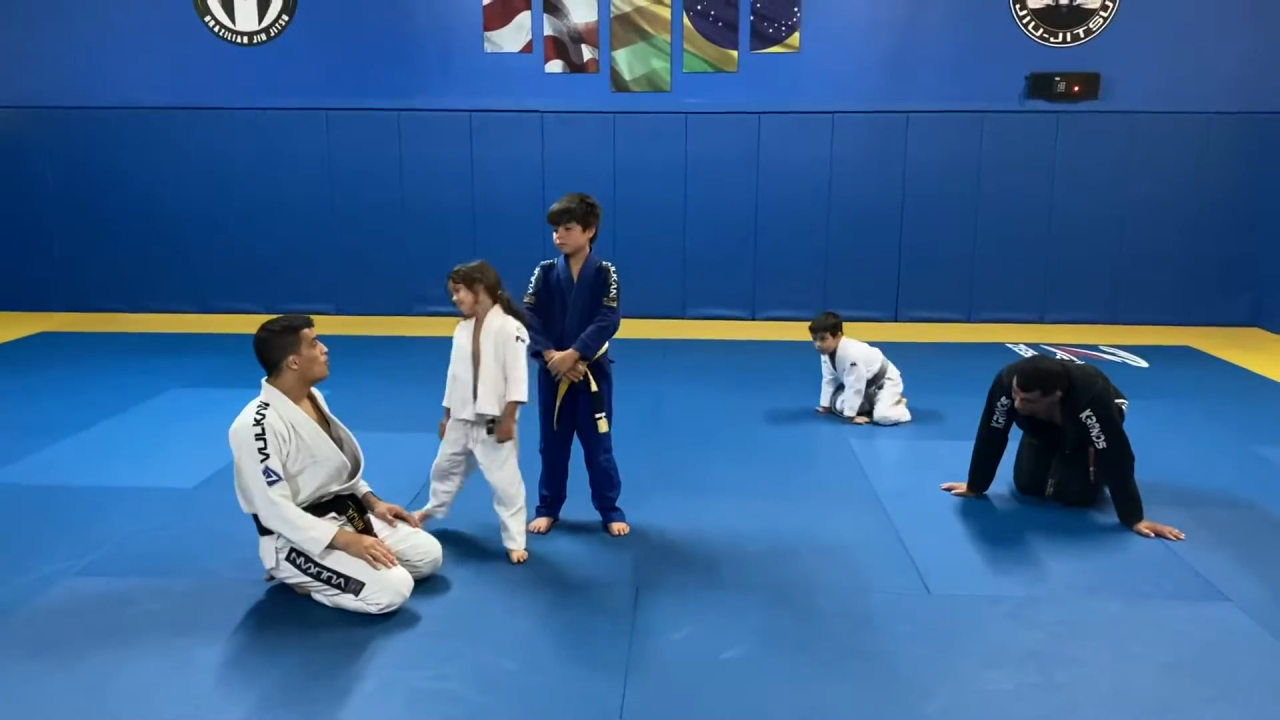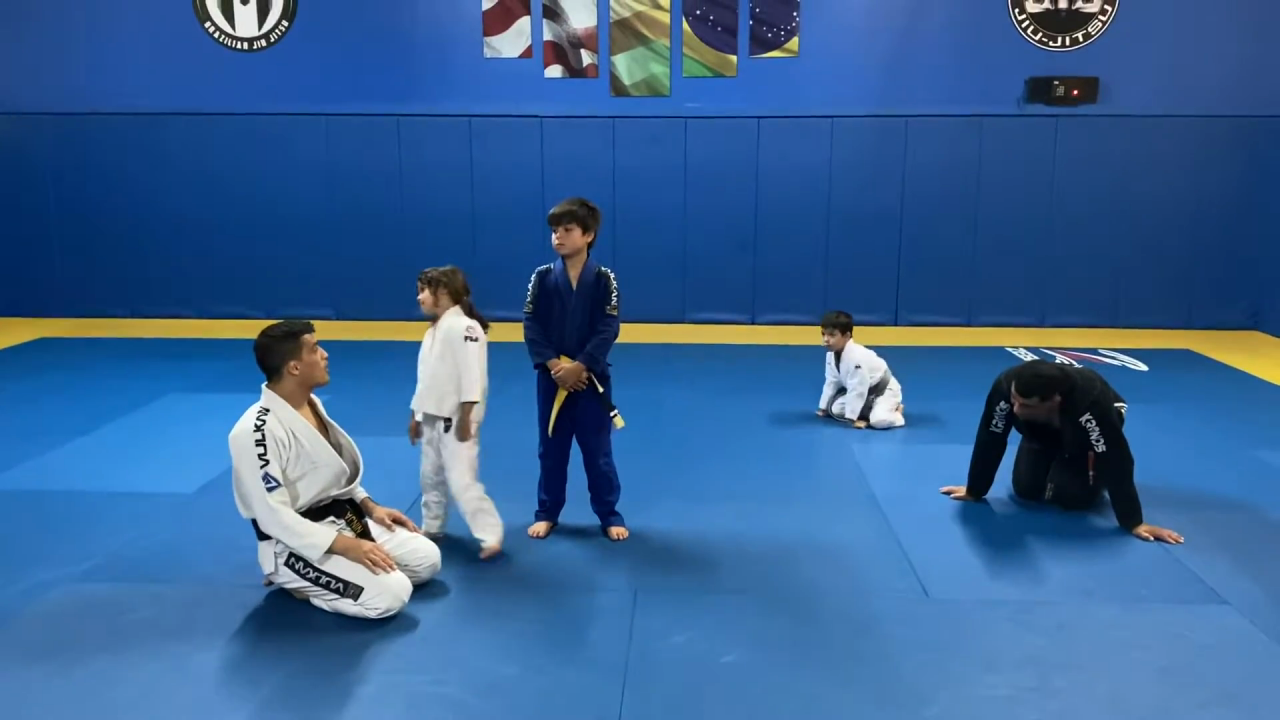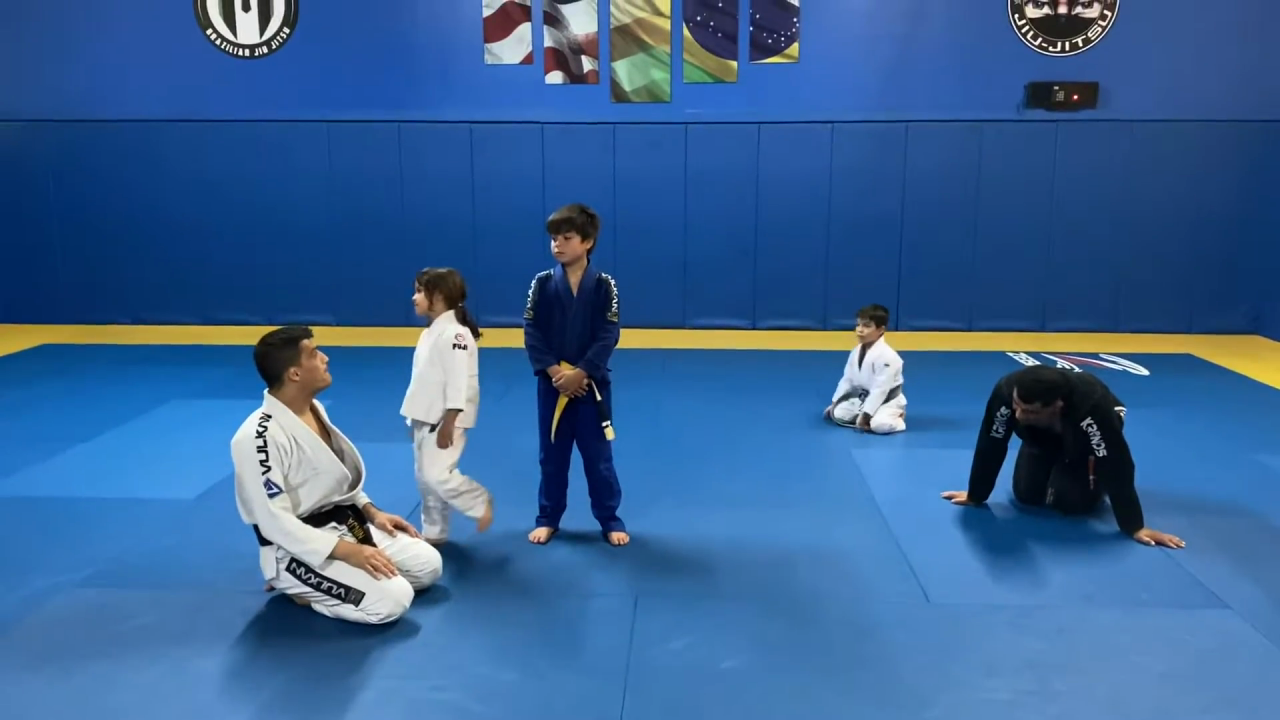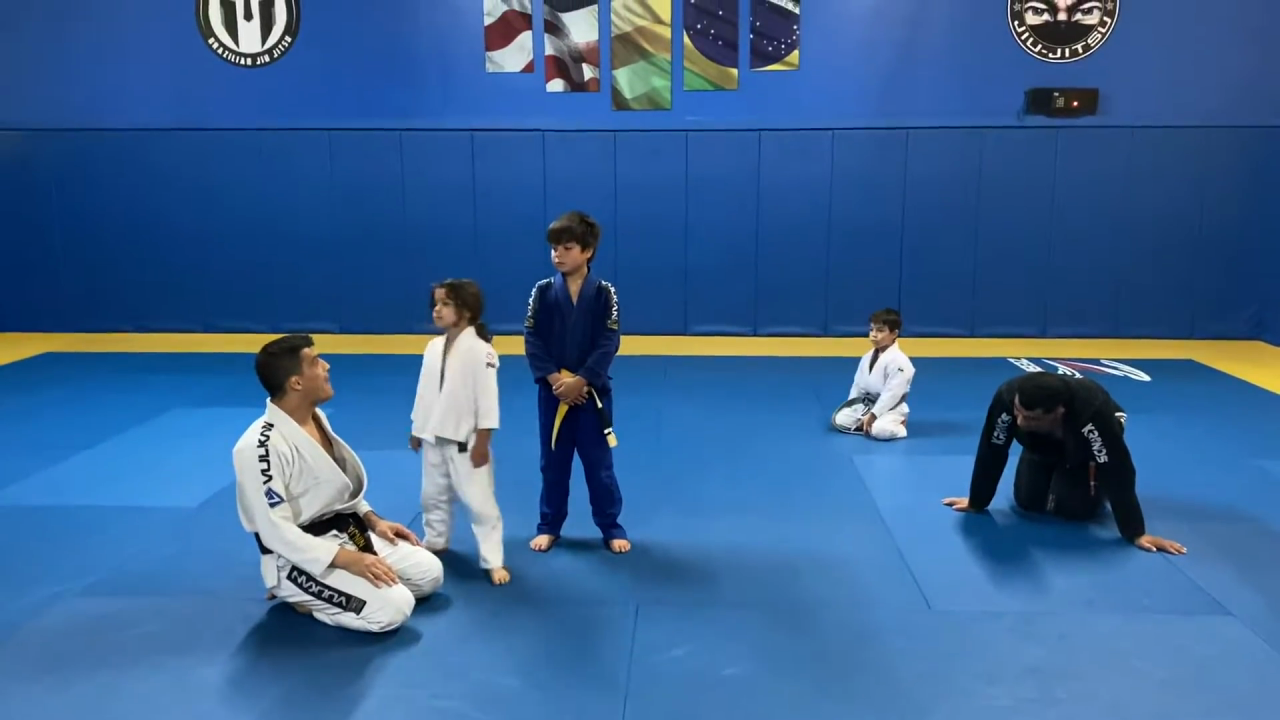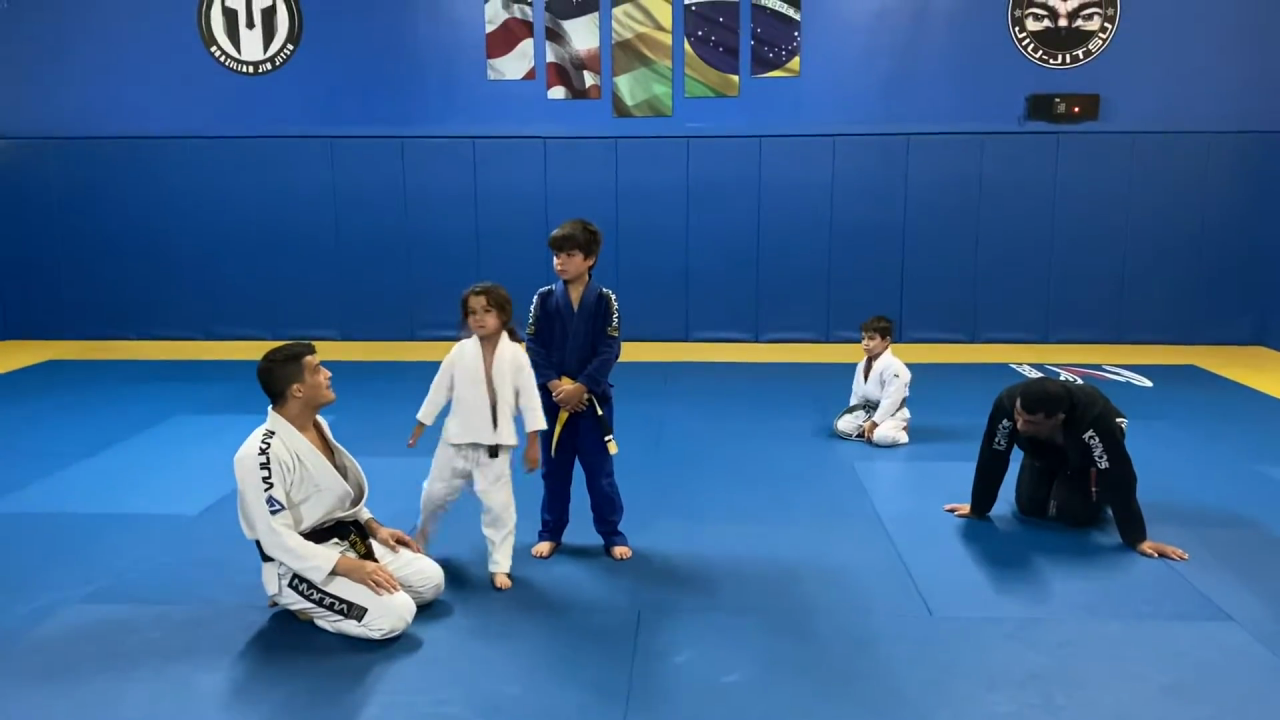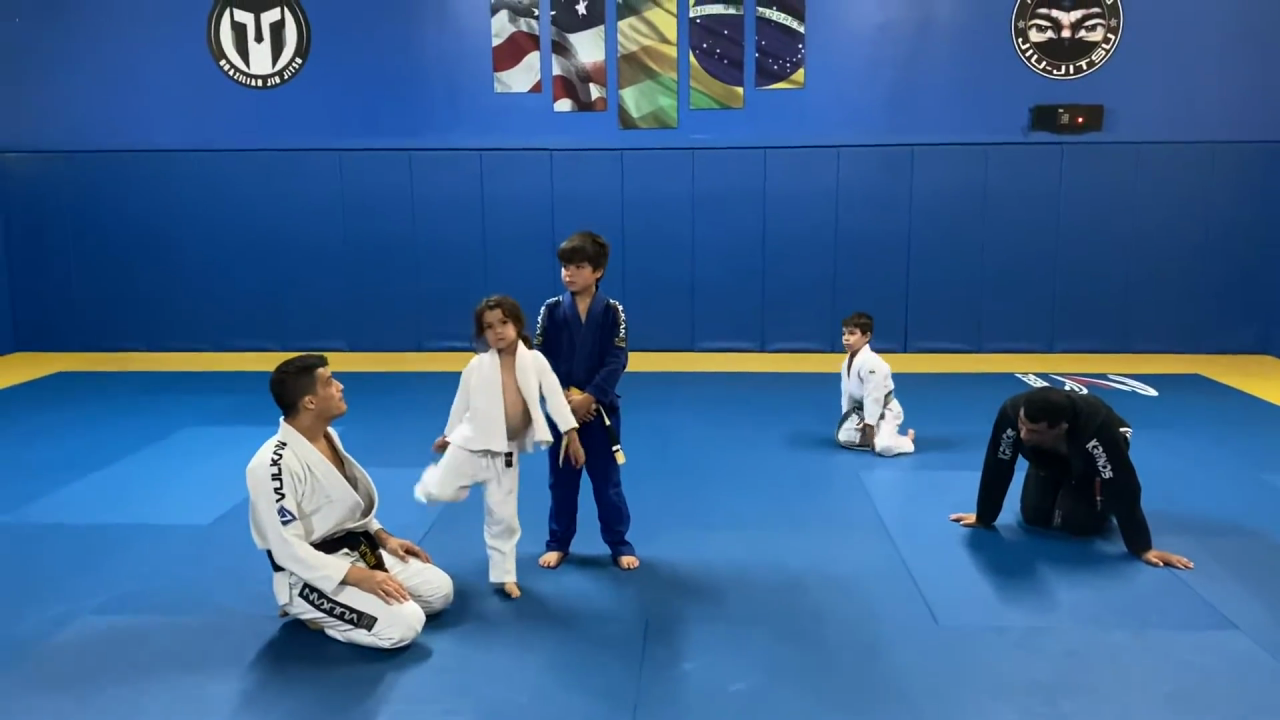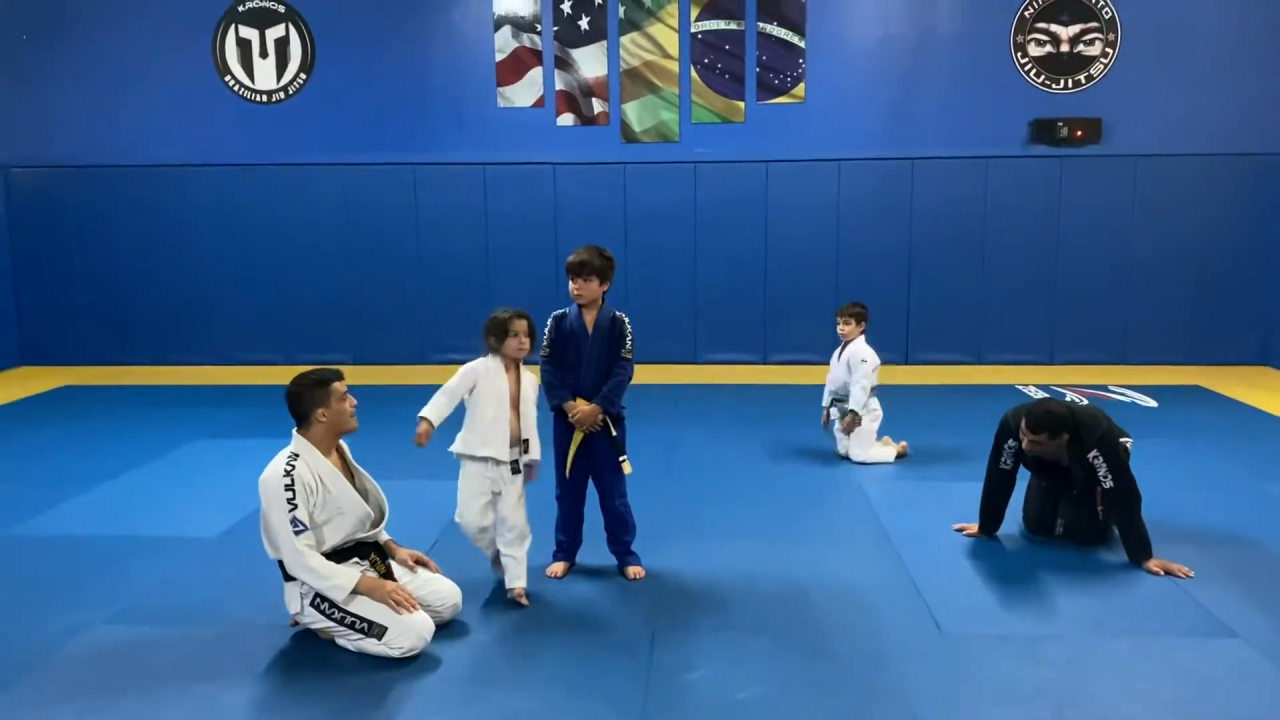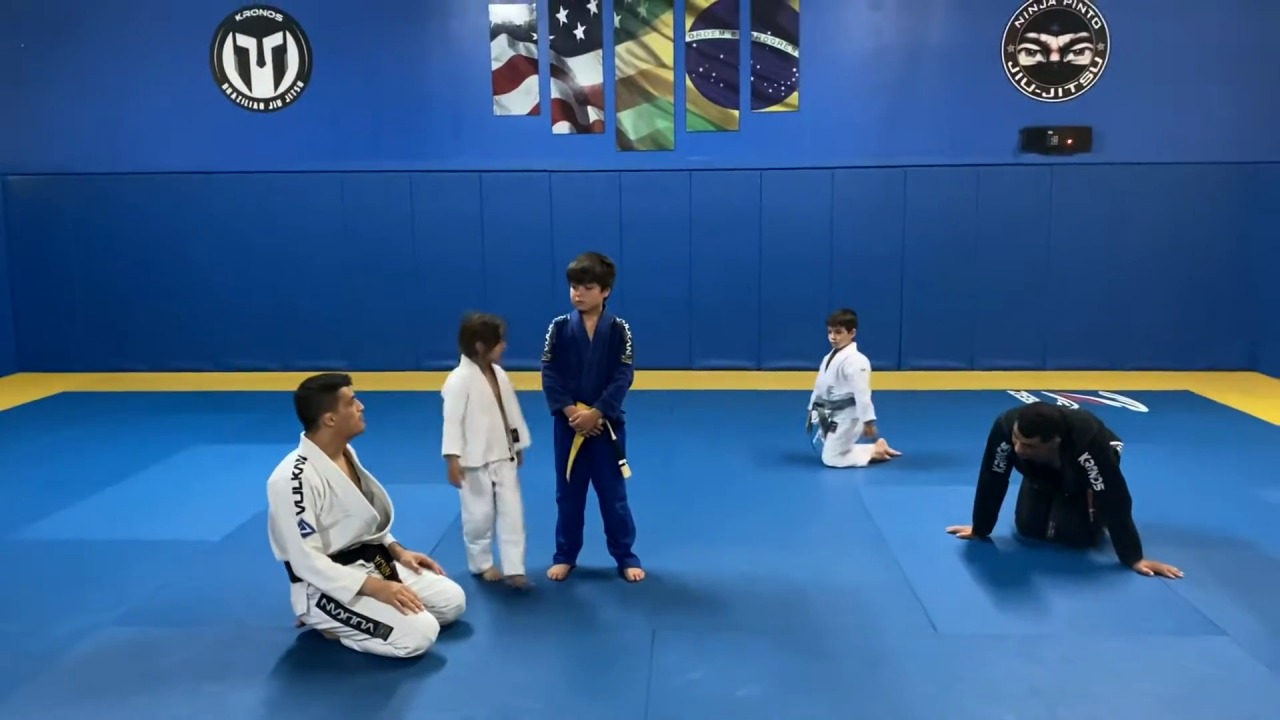
dt=0.3s
person 1, frame 1
left shoulder: (604, 273)
right shoulder: (545, 272)
left elbow: (606, 322)
right elbow: (530, 316)
left wrist: (573, 355)
right wrist: (550, 355)
left hip: (592, 371)
right hip: (552, 372)
left knee: (598, 445)
right knee: (552, 444)
left ankle: (610, 510)
right ankle: (548, 508)
person 1, frame 2
left shoulder: (603, 279)
right shoulder: (542, 278)
left elbow: (607, 330)
right elbow: (532, 327)
left wrist: (579, 367)
right wrist: (554, 364)
left hip: (591, 376)
right hip: (552, 377)
left knee: (597, 449)
right knee: (551, 449)
left ankle: (609, 514)
right ankle: (547, 512)
person 1, frame 3
left shoulder: (604, 285)
right shoulder: (542, 284)
left elbow: (607, 337)
right elbow: (532, 333)
left wrist: (580, 373)
right wrist: (554, 371)
left hip: (592, 382)
right hip: (552, 383)
left knee: (598, 455)
right knee: (552, 455)
left ankle: (610, 519)
right ankle: (548, 518)
person 1, frame 4
left shoulder: (603, 293)
right shoulder: (542, 292)
left elbow: (607, 345)
right elbow: (533, 341)
left wrist: (580, 381)
right wrist: (555, 379)
left hip: (593, 391)
right hip: (553, 391)
left knee: (599, 463)
right knee: (553, 462)
left ankle: (611, 527)
right ankle: (549, 526)
person 1, frame 5
left shoulder: (605, 300)
right shoulder: (544, 299)
left elbow: (608, 351)
right elbow: (533, 348)
left wrist: (580, 388)
right wrist: (555, 386)
left hip: (593, 398)
right hip: (553, 397)
left knee: (600, 470)
right knee: (554, 469)
left ankle: (612, 534)
right ankle: (550, 533)
person 1, frame 6
left shoulder: (612, 311)
right shoulder: (551, 310)
left elbow: (616, 362)
right elbow: (541, 358)
left wrist: (588, 398)
right wrist: (564, 397)
left hip: (600, 408)
left knee: (606, 479)
right knee: (562, 480)
left ankle: (620, 544)
right ankle: (558, 543)
person 1, frame 7
left shoulder: (618, 323)
right shoulder: (557, 322)
left elbow: (622, 373)
right elbow: (548, 370)
left wrist: (595, 409)
right wrist: (570, 407)
left hip: (607, 419)
right hip: (567, 419)
left knee: (613, 490)
right knee: (568, 490)
left ankle: (626, 554)
right ankle: (564, 553)
person 1, frame 8
left shoulder: (618, 329)
right shoulder: (559, 328)
left elbow: (622, 378)
right elbow: (550, 375)
left wrist: (595, 413)
right wrist: (571, 411)
left hip: (607, 423)
right hip: (568, 424)
left knee: (613, 493)
right knee: (569, 493)
left ankle: (626, 556)
right ankle: (564, 556)
person 2, frame 1
left shoulder: (312, 397)
right shoulder: (257, 425)
right elbow: (275, 510)
left wrist: (372, 501)
right wrist: (346, 542)
right hip: (297, 539)
left knee: (428, 555)
right knee: (392, 590)
left ankle: (318, 573)
right ankle: (297, 575)
person 2, frame 2
left shoulder: (310, 403)
right shoulder: (257, 431)
right elbow: (274, 516)
left wrist: (370, 506)
right wrist: (345, 547)
right hip: (295, 544)
left knee: (427, 559)
right knee: (390, 594)
left ankle: (314, 579)
right ankle: (295, 581)
person 2, frame 3
left shoulder: (313, 408)
right shoulder: (259, 437)
right elbow: (275, 522)
left wrist: (372, 512)
right wrist: (347, 552)
right hip: (297, 549)
left knee: (428, 565)
right knee: (392, 600)
left ankle: (321, 583)
right ankle: (296, 586)
person 2, frame 4
left shoulder: (315, 417)
right shoulder: (261, 447)
right elbow: (276, 531)
left wrist: (373, 520)
right wrist: (348, 560)
right hip: (298, 557)
left knee: (429, 573)
right knee: (393, 608)
left ankle: (329, 590)
right ankle: (298, 595)
person 2, frame 5
left shoulder: (316, 424)
right shoulder: (262, 454)
right elbow: (276, 539)
left wrist: (375, 527)
right wrist: (349, 568)
right hip: (300, 566)
left knee: (430, 581)
right knee: (394, 615)
left ankle: (324, 599)
right ankle: (299, 602)
person 2, frame 6
left shoulder: (327, 436)
right shoulder: (274, 465)
right elbow: (288, 550)
left wrist: (384, 538)
right wrist: (359, 578)
right hip: (310, 576)
left knee: (439, 590)
right knee: (404, 624)
left ankle: (333, 609)
right ankle: (309, 612)
person 2, frame 7
left shoulder: (338, 448)
right shoulder: (287, 475)
right elbow: (299, 559)
left wrist: (393, 548)
right wrist: (369, 587)
right hip: (321, 585)
left knee: (448, 599)
right knee: (413, 634)
left ankle: (343, 618)
right ankle: (320, 621)
person 2, frame 8
left shoulder: (344, 452)
right shoulder: (295, 478)
right elbow: (307, 562)
left wrist: (398, 551)
right wrist: (375, 588)
right hip: (326, 587)
left knee: (452, 601)
right knee: (419, 633)
left ankle: (343, 621)
right ankle: (326, 622)
person 3, frame 1
left shoulder: (509, 327)
right shoulder: (463, 329)
left elbow: (517, 375)
right elbow: (455, 373)
left wrist: (508, 418)
right wrist: (448, 413)
left hip: (493, 421)
right hip: (463, 417)
left knee: (504, 480)
right knee: (445, 468)
left ankle: (515, 540)
right ankle: (433, 511)
person 3, frame 2
left shoulder: (465, 327)
right shoulder: (434, 330)
left elbow: (472, 375)
left wrist: (466, 416)
right wrist: (416, 416)
left hip: (455, 418)
right hip: (433, 418)
left knee: (461, 480)
right knee: (430, 476)
left ankle: (490, 534)
right ankle: (431, 527)
person 3, frame 3
left shoulder: (455, 333)
right shoulder: (429, 332)
left elbow: (459, 382)
left wrist: (448, 425)
right wrist: (414, 417)
left hip: (444, 421)
right hip: (424, 420)
left knee: (438, 476)
right knee: (426, 480)
left ankle: (480, 502)
right ankle: (433, 533)
person 3, frame 4
left shoulder: (481, 350)
right shoulder: (434, 346)
left elbow: (488, 399)
right elbow: (425, 391)
left wrist: (481, 443)
right wrist: (416, 429)
left hip: (465, 440)
right hip: (436, 437)
left knee: (479, 501)
right knee: (433, 495)
left ankle: (494, 562)
right ankle: (435, 542)
person 3, frame 5
left shoulder: (515, 354)
right shoulder: (460, 352)
left elbow: (528, 396)
right elbow: (439, 390)
left wrist: (533, 441)
right wrist: (418, 428)
left hip: (494, 445)
right hip: (458, 439)
left knee: (497, 506)
right knee: (437, 492)
left ankle: (499, 567)
right ankle: (424, 526)
person 3, frame 6
left shoulder: (535, 360)
right shoulder: (477, 365)
left elbow: (555, 398)
right elbow: (461, 403)
left wrist: (572, 437)
right wrist: (447, 437)
left hip: (507, 452)
right hip: (470, 444)
left knee: (503, 516)
right knee: (439, 491)
left ankle: (505, 576)
right ankle: (430, 480)
person 3, frame 7
left shoulder: (529, 379)
right shoulder: (478, 369)
right elbow: (448, 394)
left wrist: (531, 459)
right wrist: (426, 421)
left hip: (512, 461)
right hip: (479, 459)
left knee: (515, 524)
right knee: (471, 519)
left ankle: (516, 582)
right ankle: (493, 554)
person 3, frame 8
left shoulder: (499, 374)
right shoulder: (460, 379)
right elbow: (452, 420)
left wrist: (518, 448)
right wrist: (453, 459)
left hip: (504, 456)
right hip: (476, 460)
left knee: (512, 513)
right knee: (478, 516)
left ankle: (514, 569)
right ankle: (482, 564)
person 4, frame 1
left shoulder: (1093, 397)
right shoulder: (1007, 381)
left elbow: (1117, 457)
right elbow: (991, 437)
left wrist: (1134, 519)
right wrist: (975, 486)
left hip: (1088, 433)
right hip: (1044, 430)
left knee: (1074, 493)
right knee: (1028, 486)
left ankle: (1095, 473)
right ankle: (1057, 459)
person 4, frame 2
left shoulder: (1092, 401)
right shoulder: (1006, 386)
left elbow: (1116, 461)
right elbow: (990, 441)
left wrist: (1134, 522)
right wrist: (974, 490)
left hip: (1086, 438)
right hip: (1043, 434)
left knee: (1073, 496)
right knee: (1026, 490)
left ankle: (1095, 477)
right ankle: (1055, 464)
person 4, frame 3
left shoulder: (1093, 405)
right shoulder: (1006, 391)
left elbow: (1117, 466)
right elbow: (990, 447)
left wrist: (1135, 527)
right wrist: (975, 495)
left hip: (1085, 443)
right hip: (1043, 439)
left knee: (1073, 501)
right knee: (1027, 495)
left ankle: (1094, 480)
right ankle: (1056, 469)
person 4, frame 4
left shoulder: (1094, 411)
right shoulder: (1007, 397)
left elbow: (1117, 472)
right elbow: (991, 453)
left wrist: (1135, 533)
right wrist: (976, 502)
left hip: (1085, 451)
right hip: (1043, 446)
left knee: (1075, 507)
right knee: (1028, 501)
left ankle: (1096, 488)
right ankle: (1056, 476)
person 4, frame 5
left shoulder: (1095, 418)
right shoulder: (1008, 402)
left elbow: (1119, 478)
right elbow: (992, 459)
left wrist: (1137, 539)
right wrist: (978, 508)
left hip: (1087, 455)
right hip: (1044, 451)
left knee: (1076, 513)
right knee: (1029, 507)
left ankle: (1096, 494)
right ankle: (1057, 481)
person 4, frame 6
left shoulder: (1098, 427)
right shoulder: (1012, 412)
left elbow: (1123, 488)
right elbow: (997, 469)
left wrist: (1142, 548)
right wrist: (984, 517)
left hip: (1090, 466)
right hip: (1048, 461)
left knee: (1082, 523)
right knee: (1034, 517)
left ankle: (1101, 505)
right ankle: (1061, 490)
person 4, frame 7
left shoulder: (1099, 438)
right shoulder: (1013, 423)
left elbow: (1124, 498)
right elbow: (999, 479)
left wrist: (1143, 557)
right wrist: (986, 527)
left hip: (1092, 475)
right hip: (1050, 471)
left knee: (1085, 532)
right knee: (1036, 526)
left ankle: (1104, 514)
right ankle: (1064, 501)
person 4, frame 8
left shoulder: (1090, 442)
right shoulder: (1006, 427)
left elbow: (1114, 500)
right elbow: (992, 482)
left wrist: (1134, 558)
right wrist: (980, 529)
left hip: (1082, 479)
right hip: (1042, 475)
left knee: (1076, 534)
right knee: (1029, 529)
left ankle: (1095, 518)
right ankle: (1055, 504)
